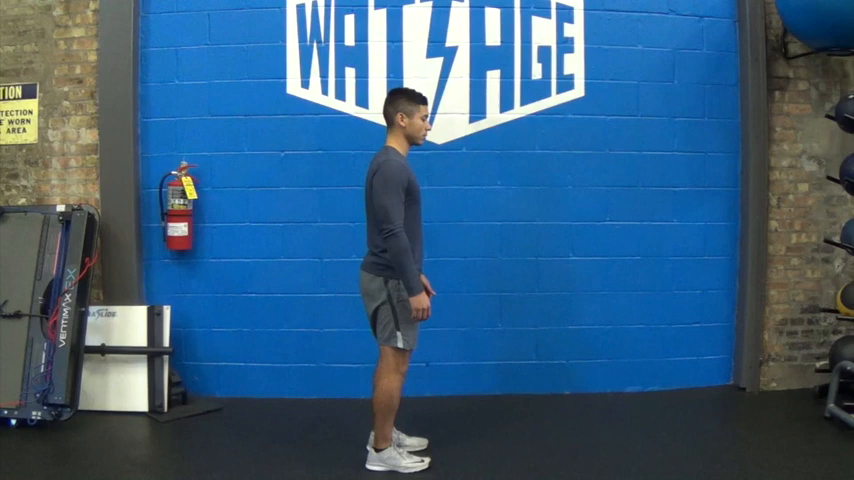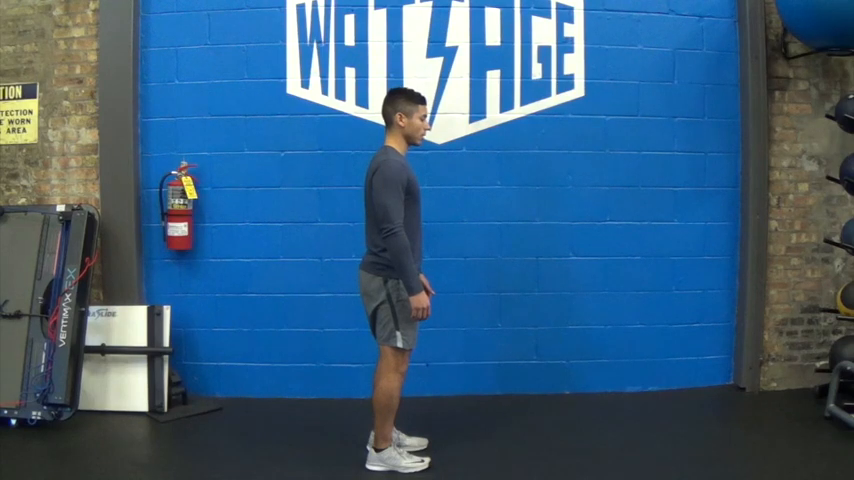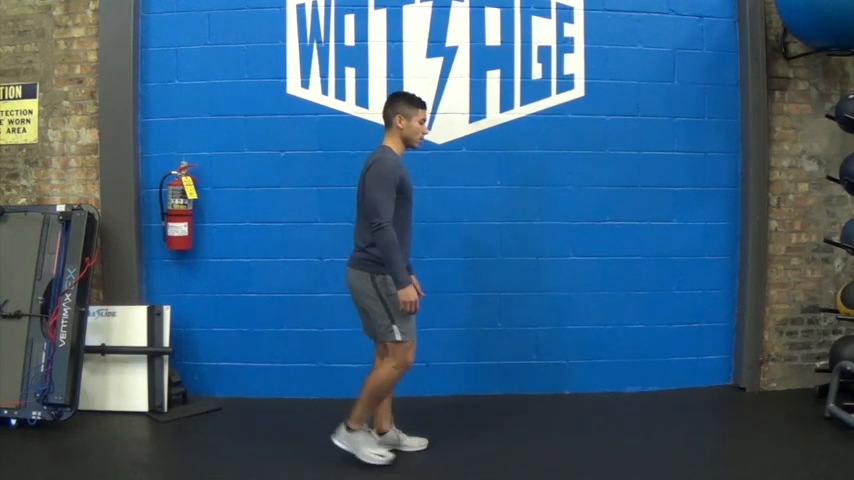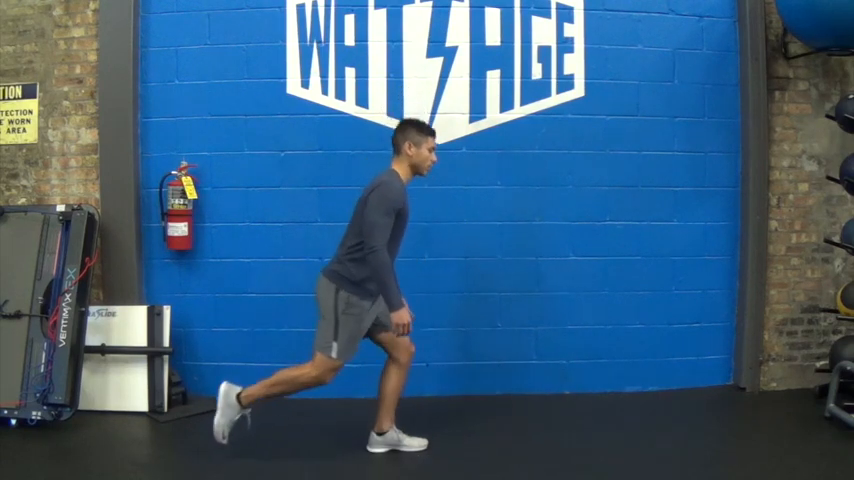
dt=0.5s
person 1, frame 1
left shoulder: (394, 163)
right shoulder: (390, 167)
right elbow: (392, 233)
left wrist: (417, 275)
right wrist: (414, 289)
left hip: (394, 276)
right hip: (390, 281)
left knee: (393, 359)
right knee: (395, 363)
left ankle: (386, 435)
right ankle: (381, 451)
person 1, frame 2
left shoulder: (393, 163)
right shoulder: (390, 167)
right elbow: (392, 232)
left wrist: (416, 275)
right wrist: (413, 287)
left hip: (391, 276)
right hip: (389, 280)
left knee: (393, 359)
right knee: (395, 363)
left ankle: (385, 434)
right ankle: (382, 451)
person 1, frame 3
left shoulder: (390, 163)
right shoulder: (384, 164)
right elbow: (381, 228)
left wrist: (405, 275)
right wrist: (401, 283)
left hip: (382, 273)
right hip: (375, 275)
left knee: (389, 353)
right knee: (401, 357)
left ankle: (382, 430)
right ankle: (353, 428)
person 1, frame 4
left shoulder: (392, 187)
right shoulder: (389, 189)
right elbow: (374, 250)
left wrist: (396, 299)
right wrist: (396, 305)
left hip: (365, 289)
right hip: (346, 290)
left knee: (403, 352)
right knee: (322, 369)
left ankle: (384, 432)
right ankle: (241, 399)
